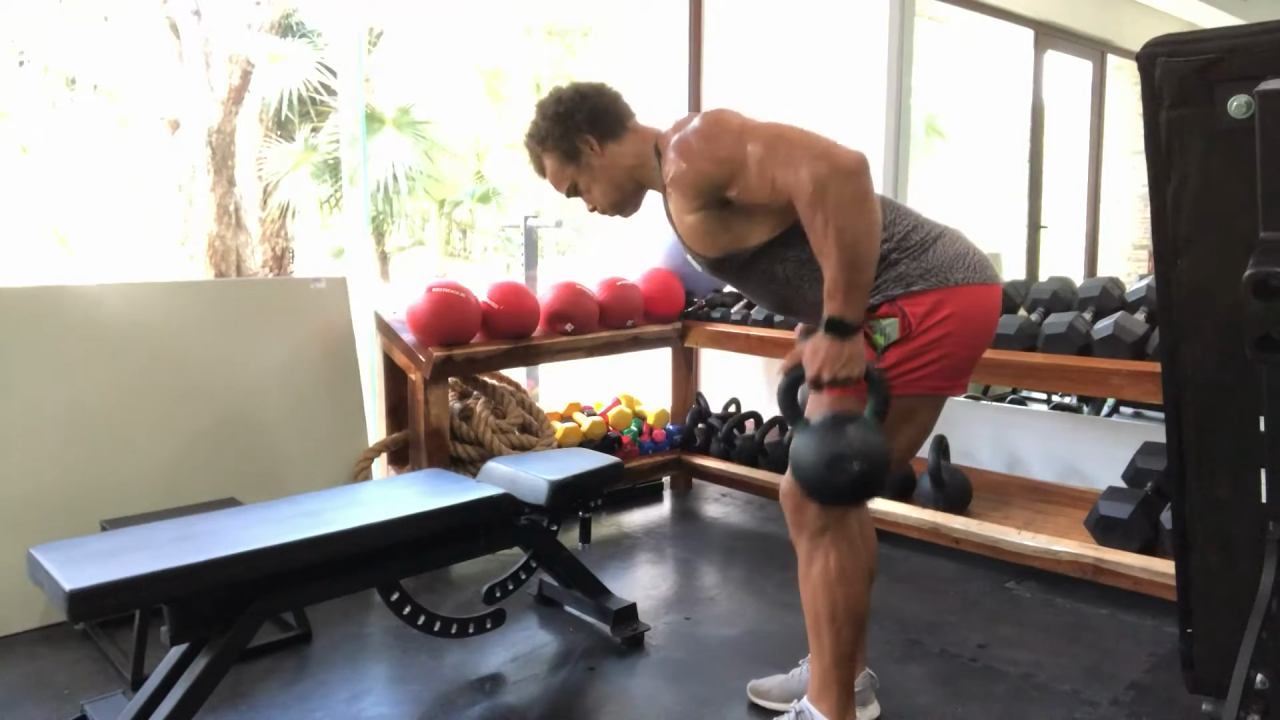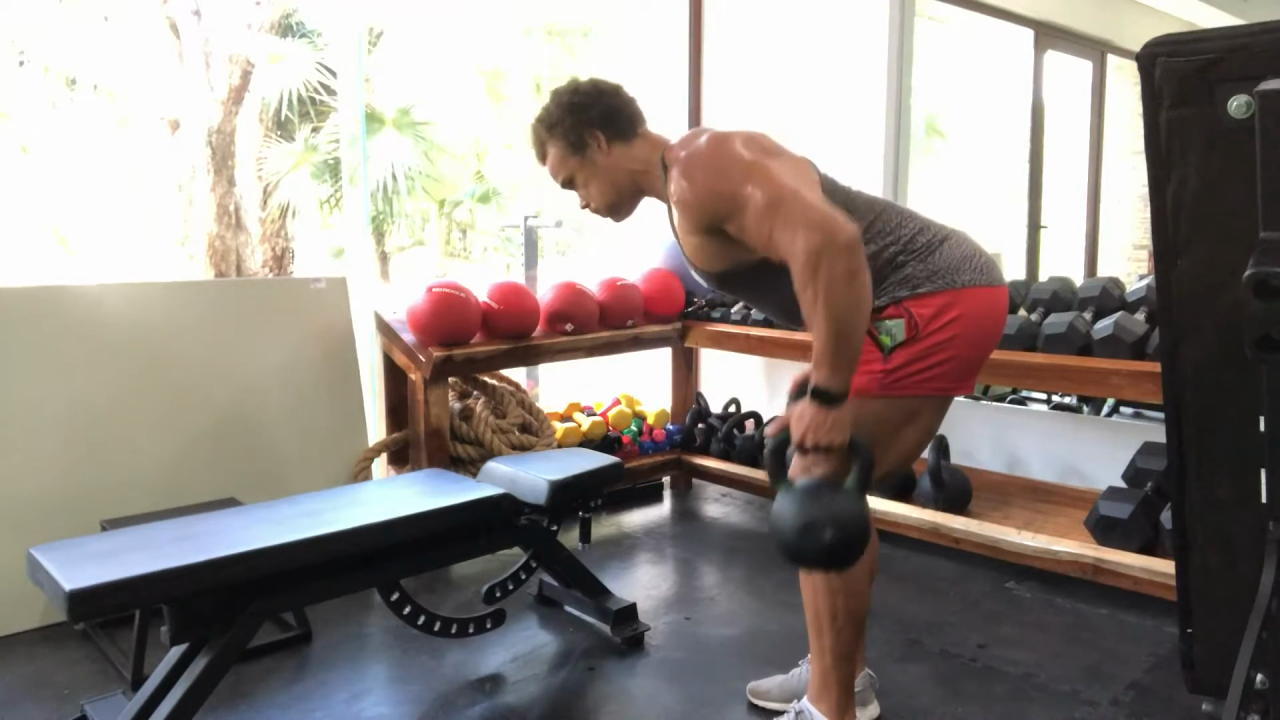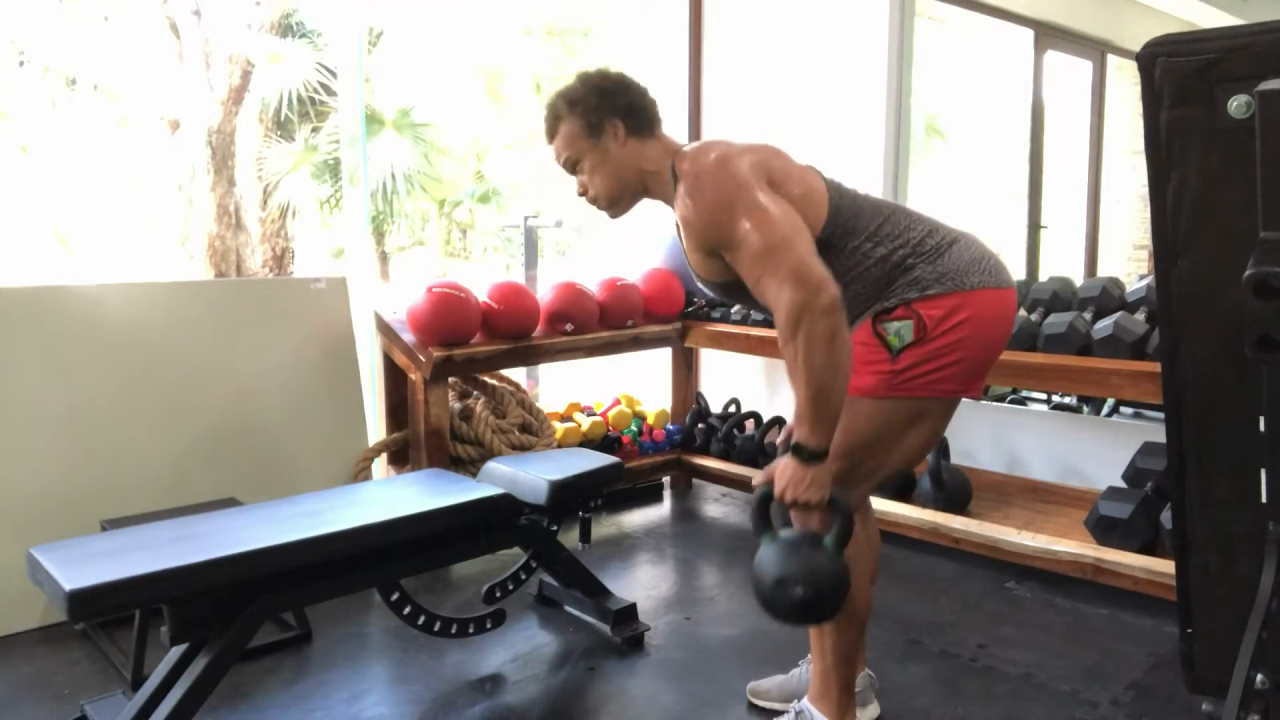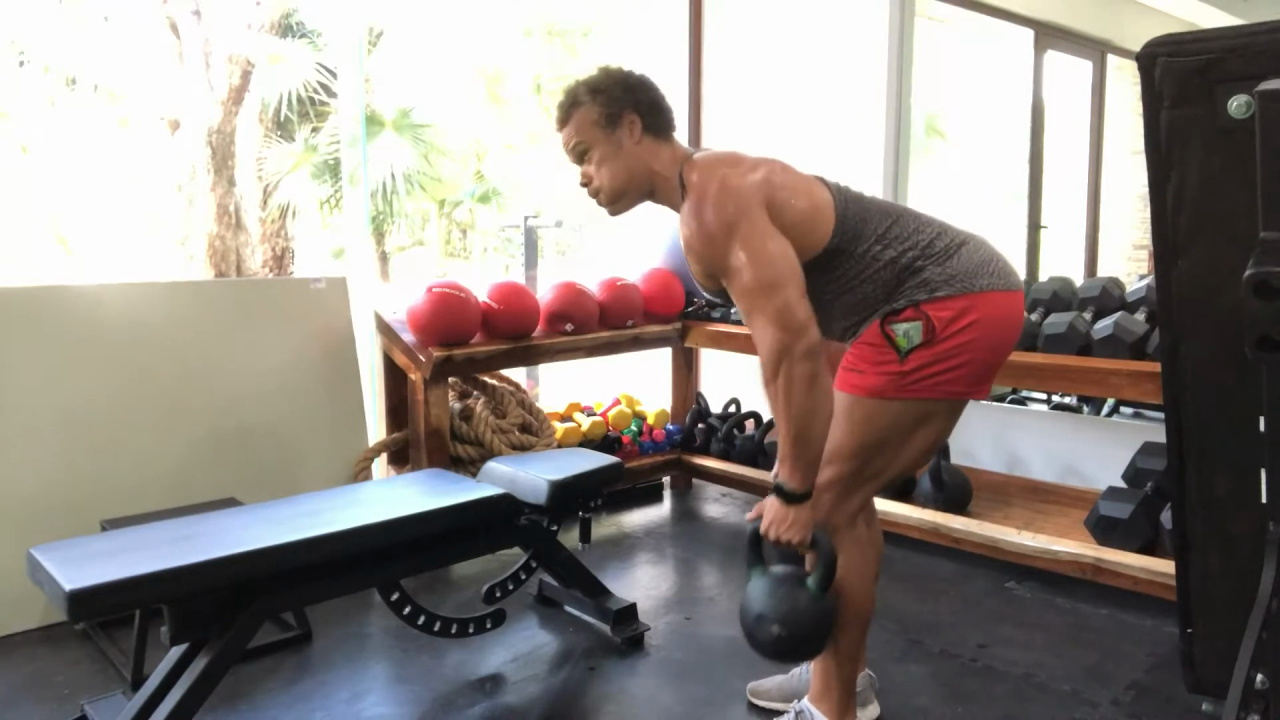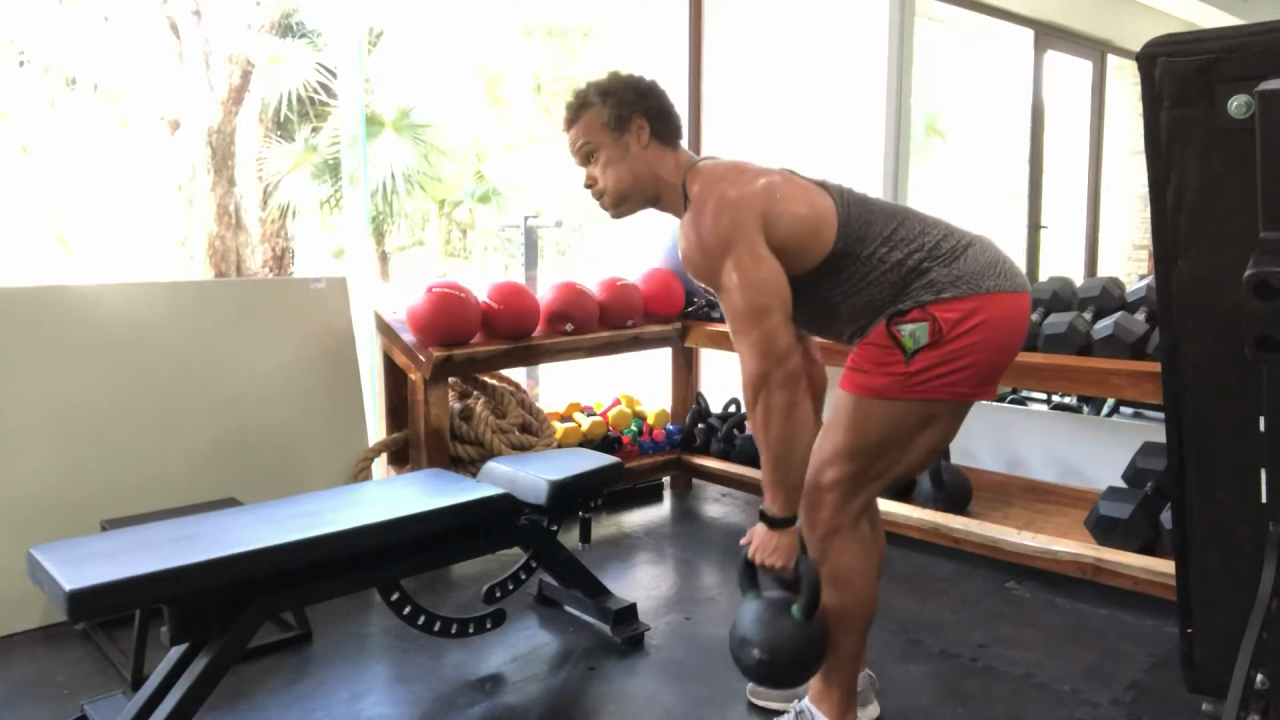
dt=0.2s
person 1, frame 1
left shoulder: (692, 154)
right shoulder: (692, 174)
left elbow: (838, 170)
left wrist: (838, 331)
right wrist: (828, 328)
left hip: (926, 300)
right hip: (942, 289)
left knee: (812, 502)
right knee: (832, 494)
person 1, frame 2
left shoulder: (698, 173)
right shoulder: (697, 182)
left elbow: (831, 243)
left wrist: (828, 401)
right wrist: (819, 379)
left hip: (933, 301)
right hip: (948, 290)
person 1, frame 3
left shoulder: (706, 190)
right shoulder: (705, 184)
left elbow: (813, 303)
right elbow: (807, 299)
left wrist: (809, 453)
right wrist: (808, 436)
left hip: (941, 303)
right hip: (958, 292)
left knee: (820, 499)
right knee: (835, 492)
person 1, frame 4
left shoulder: (711, 206)
right shoulder: (715, 190)
left elbow: (792, 349)
right elbow: (801, 337)
left wrist: (793, 492)
right wrist: (803, 469)
left hip: (948, 306)
right hip: (967, 294)
left knee: (829, 502)
right knee: (838, 491)
person 1, frame 5
left shoulder: (711, 219)
right shoulder: (722, 198)
left elbow: (771, 376)
right elbow: (795, 356)
left wrist: (778, 518)
right wrist: (793, 484)
left hip: (955, 308)
right hip: (974, 294)
left knee: (830, 500)
right knee: (841, 492)
